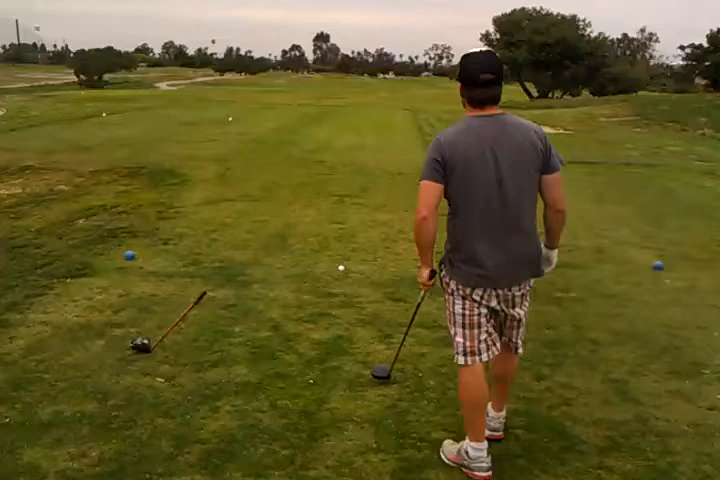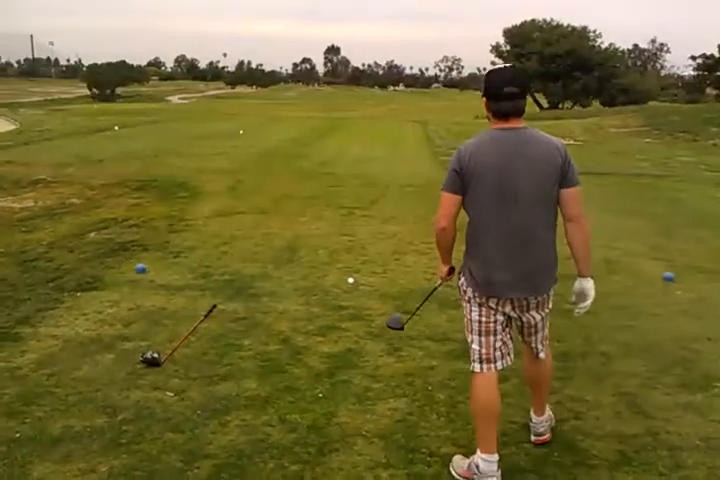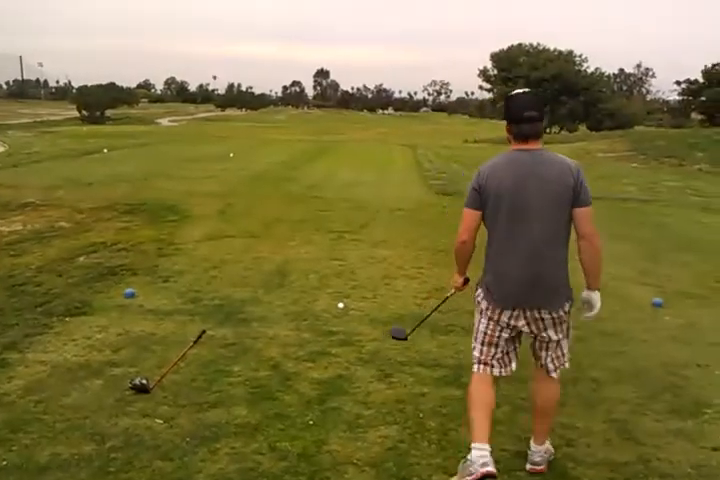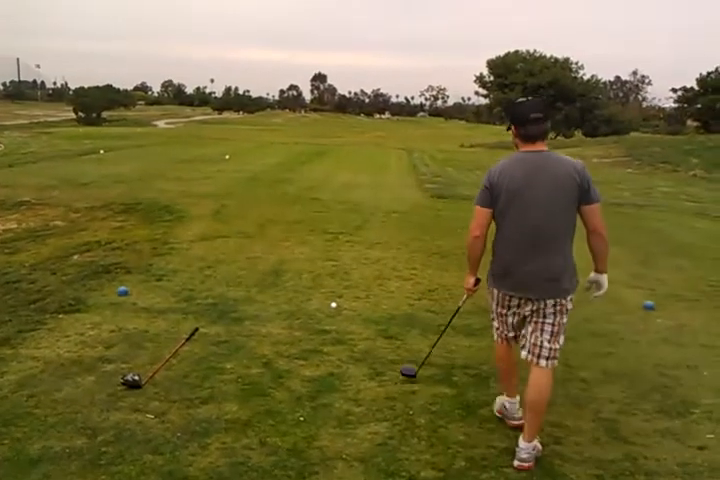
dt=0.3s
person 1, frame 1
left shoulder: (446, 143)
right shoulder: (535, 136)
left elbow: (424, 215)
right elbow: (557, 205)
left wrist: (425, 264)
right wrist: (550, 248)
left hip: (466, 273)
right hip: (520, 269)
left knee: (471, 360)
right knee: (508, 347)
right ankle: (497, 417)
person 1, frame 2
left shoulder: (467, 153)
right shoulder: (555, 150)
left elbow: (443, 223)
right elbow: (575, 219)
left wrist: (445, 262)
right wrist: (585, 275)
left hip: (482, 280)
right hip: (536, 279)
left knee: (485, 369)
right knee: (537, 349)
right ankle: (541, 421)
person 1, frame 3
left shoulder: (488, 172)
right shoulder: (570, 171)
left elbow: (464, 238)
right elbow: (588, 237)
left wrist: (460, 273)
right wrist: (593, 288)
left hip: (497, 292)
right hip: (551, 295)
left knee: (483, 371)
right knee: (548, 372)
person 1, frame 4
left shoulder: (497, 173)
right shoulder: (575, 170)
left elbow: (476, 233)
right elbow: (597, 230)
left wrist: (471, 273)
right wrist: (601, 272)
left hip: (506, 282)
right hip: (554, 286)
left knee: (505, 340)
right knee: (541, 363)
left ankle: (511, 406)
right ankle: (526, 447)
